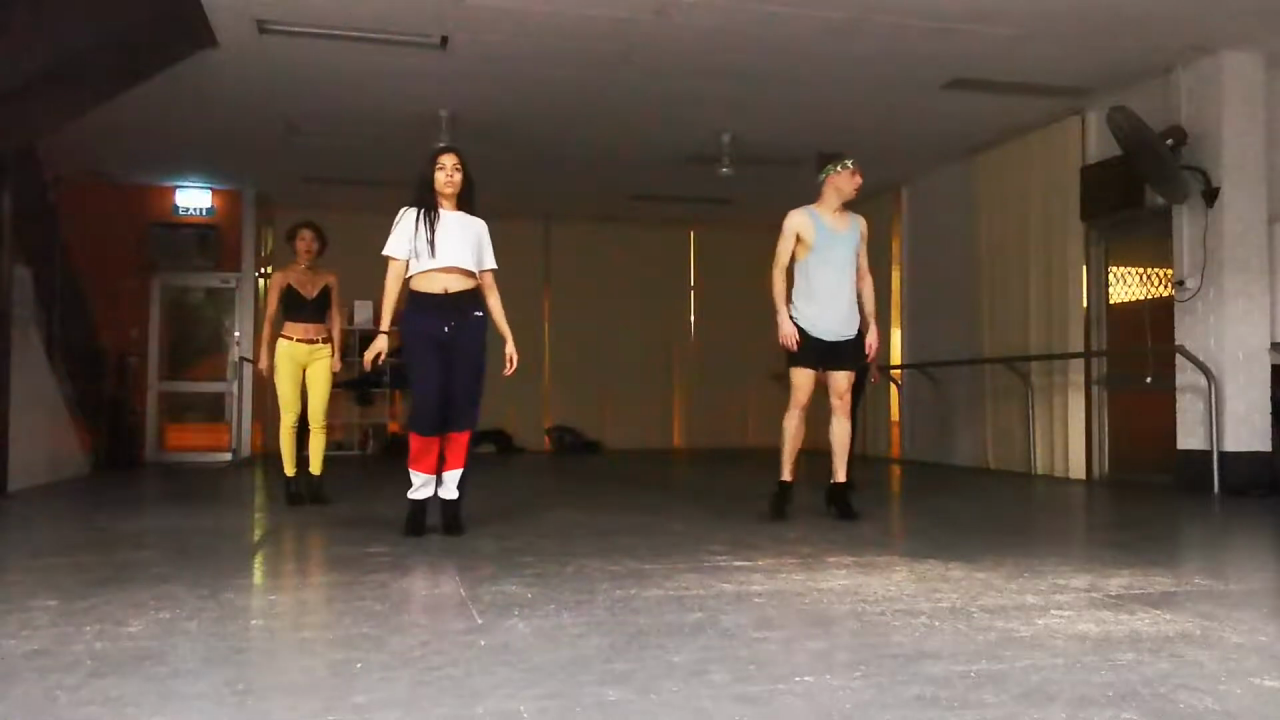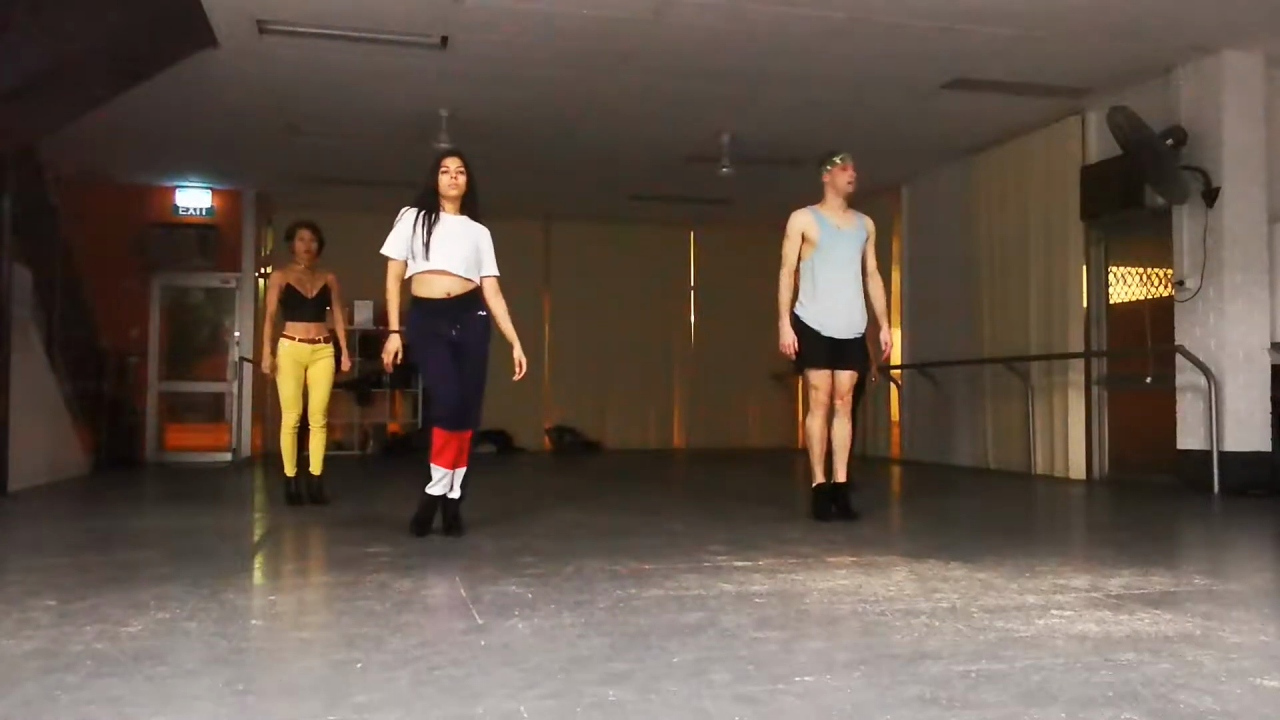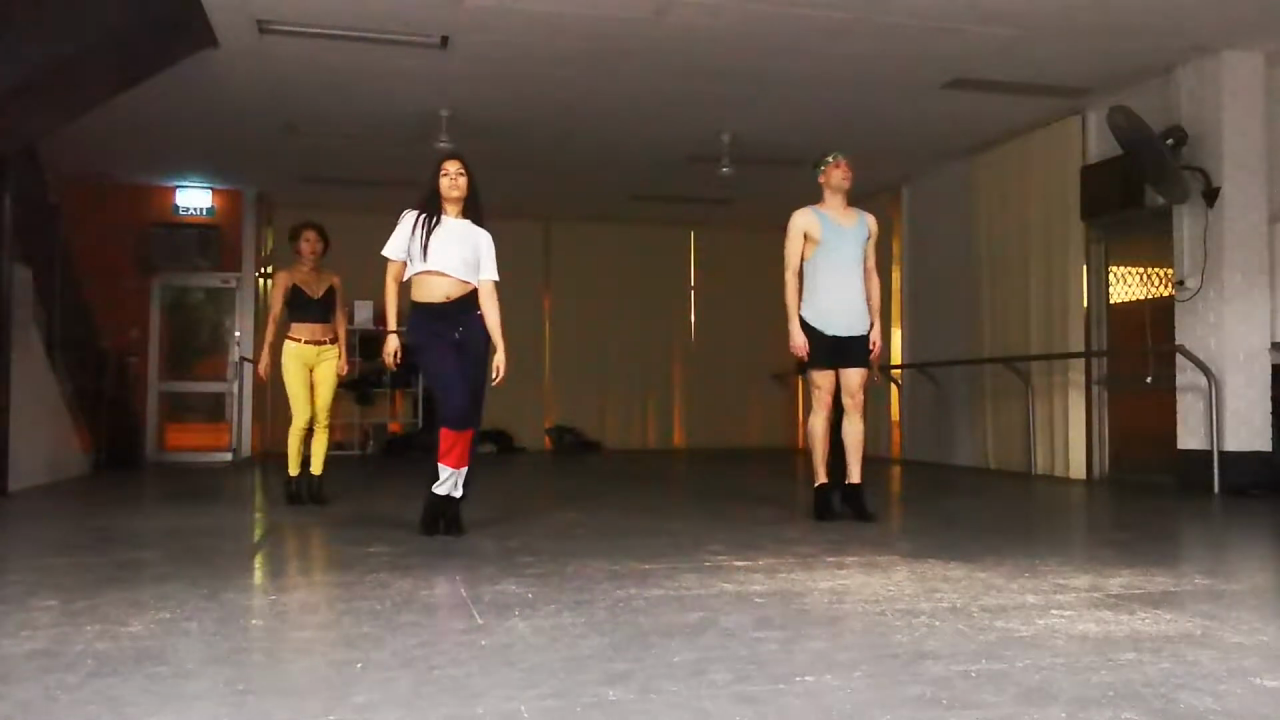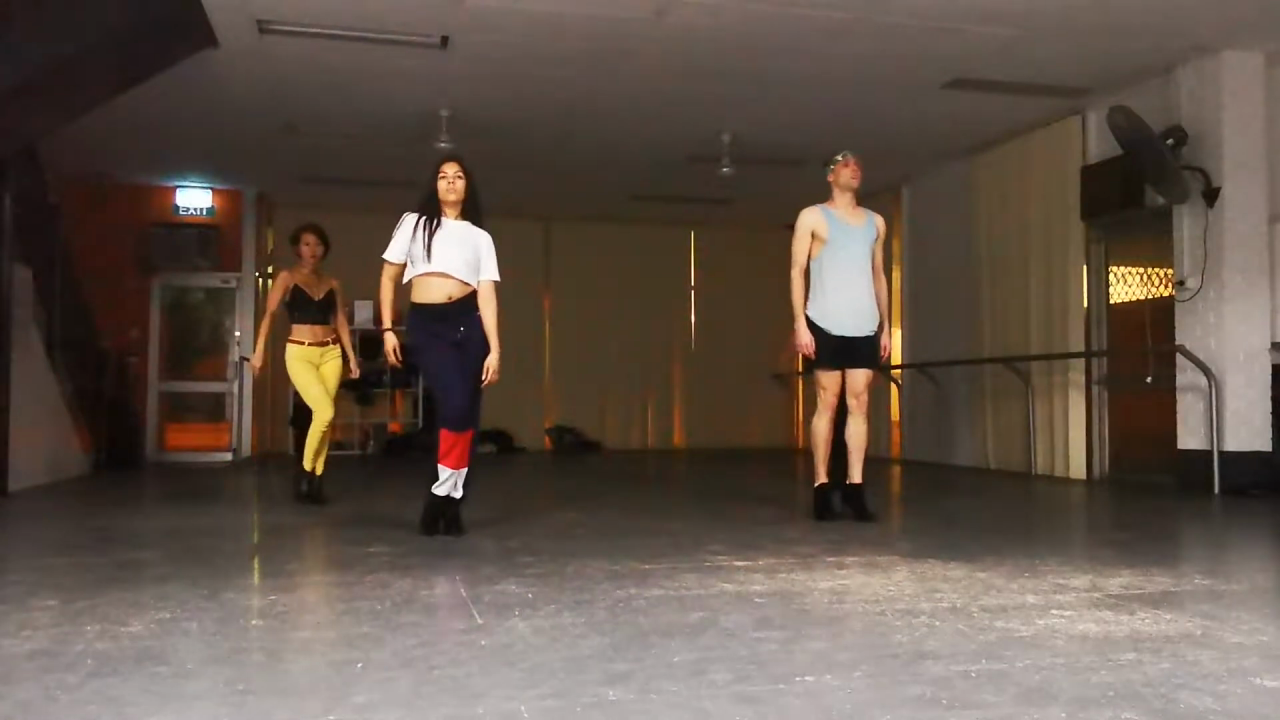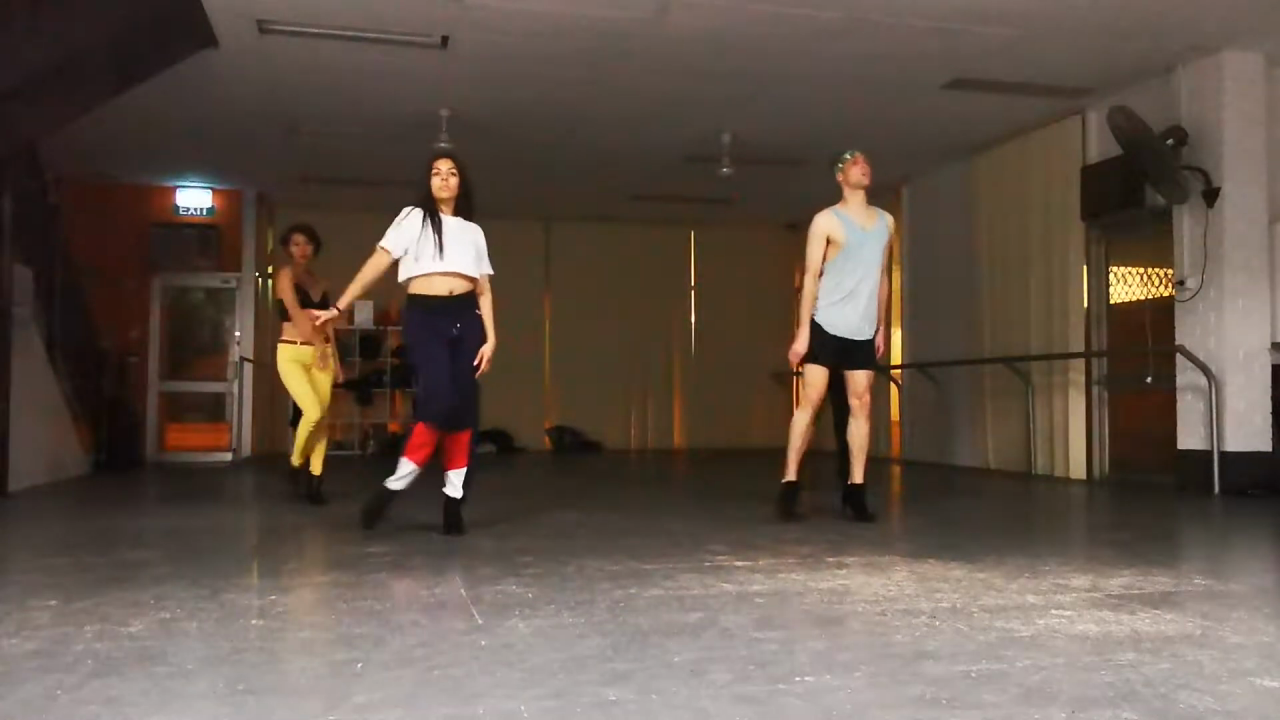
dt=0.4s
person 1, frame 1
left shoulder: (477, 226)
right shoulder: (411, 217)
left elbow: (489, 285)
right elbow: (395, 275)
left wrist: (508, 337)
right wrist: (383, 331)
left hip: (467, 317)
right hip: (422, 316)
left knee: (462, 408)
right knee: (426, 405)
left ankle: (450, 498)
right ankle: (419, 498)
person 1, frame 2
left shoulder: (479, 232)
right shoulder: (412, 218)
left elbow: (492, 291)
right elbow: (394, 276)
left wrist: (516, 343)
right wrist: (394, 331)
left hip: (470, 318)
right hip: (426, 319)
left knee: (467, 410)
right knee: (448, 402)
left ankle: (452, 499)
right ankle: (435, 490)
person 1, frame 3
left shoulder: (480, 236)
right shoulder: (414, 220)
left elbow: (488, 294)
right elbow: (392, 278)
left wrist: (500, 348)
right wrist: (391, 331)
left hip: (469, 321)
right hip: (426, 323)
left knee: (469, 412)
right knee: (455, 404)
left ankle: (452, 498)
right ankle: (441, 491)
person 1, frame 4
left shoulder: (480, 237)
right shoulder: (413, 223)
left elbow: (487, 295)
right elbow: (388, 277)
left wrist: (495, 349)
right wrist: (387, 329)
left hip: (468, 322)
right hip: (426, 325)
left knee: (467, 413)
right knee: (456, 405)
left ankle: (452, 499)
right ankle: (441, 492)
person 1, frame 5
left shoulder: (474, 231)
right shoulder: (414, 217)
left elbow: (484, 289)
right elbow: (378, 262)
left wrist: (491, 336)
right wrist: (340, 306)
left hip: (465, 319)
right hip: (425, 318)
left knee: (464, 410)
right knee: (438, 401)
left ankle: (452, 500)
right ankle: (394, 485)
person 2, frame 1
left shoulder: (858, 224)
right shoulder: (799, 219)
left elbow: (864, 276)
right elbow: (779, 269)
left wrist: (872, 325)
right wrist: (782, 316)
left hip: (846, 330)
right hip: (807, 326)
left knee: (842, 404)
right knee: (799, 401)
left ankle: (838, 487)
right ankle: (785, 482)
person 2, frame 2
left shoulder: (865, 224)
right shoulder: (802, 219)
left elbow: (872, 275)
right elbow: (787, 272)
left wrist: (884, 324)
right wrist: (784, 323)
left hip: (852, 328)
right hip: (814, 325)
left knee: (844, 404)
right knee: (819, 403)
left ankle: (840, 486)
right ankle: (819, 486)
person 2, frame 3
left shoulder: (867, 221)
right shoulder: (804, 219)
left elbow: (871, 274)
right elbow: (791, 273)
left wrist: (876, 322)
right wrist: (794, 325)
left hip: (856, 327)
right hip: (818, 325)
left knee: (854, 404)
right knee: (822, 403)
left ankle: (853, 486)
right ankle: (822, 486)
person 2, frame 4
left shoulder: (875, 222)
right shoulder: (812, 217)
left elbow: (878, 275)
right elbow: (797, 272)
left wrist: (885, 325)
right wrist: (800, 323)
left hip: (864, 327)
right hip: (825, 325)
left knee: (858, 404)
right knee: (827, 403)
left ankle: (854, 487)
right ankle: (822, 486)
person 2, frame 5
left shoulder: (886, 221)
right shoulder: (826, 220)
right elbow: (811, 277)
left wrist: (881, 326)
right wrist: (802, 332)
left hip: (863, 330)
right hip: (825, 324)
left knee: (861, 405)
right knee: (810, 400)
left ankle: (855, 490)
right ankle: (789, 483)
person 3, frame 1
left shoulder: (329, 279)
right shoulder: (281, 277)
left elbow: (335, 318)
right elbow: (270, 316)
left wrist: (337, 352)
right wrist: (264, 351)
left hip: (321, 351)
right hip: (288, 348)
left knee: (318, 418)
right knee: (290, 417)
left ankle: (315, 480)
right ankle: (291, 480)
person 3, frame 2
left shoulder: (329, 279)
right shoulder: (279, 276)
left elbow: (337, 316)
right elbow: (270, 316)
left wrist: (344, 350)
right wrist: (267, 351)
left hip: (323, 350)
right hip: (290, 348)
left knee: (318, 418)
right knee: (291, 417)
left ankle: (315, 481)
right ankle: (291, 481)
person 3, frame 3
left shoulder: (333, 280)
right shoulder: (285, 277)
left elbow: (339, 319)
right elbow: (274, 316)
left wrist: (343, 354)
right wrist: (265, 353)
left hip: (328, 352)
right hip: (296, 350)
left knee: (323, 419)
right knee: (302, 416)
left ankle: (315, 481)
right ankle: (293, 480)
person 3, frame 4
left shoulder: (332, 283)
right shoulder: (287, 277)
left elbow: (340, 321)
right elbow: (269, 313)
left wrist: (351, 356)
right wrist: (259, 349)
left hip: (331, 353)
right hip: (300, 353)
left knee: (325, 417)
right knee: (325, 412)
left ankle: (316, 481)
right ankle: (304, 470)
person 3, frame 5
left shoulder: (319, 282)
right shoulder: (286, 274)
right elbow: (295, 311)
left wrist: (335, 360)
right wrist: (317, 346)
left hip: (321, 353)
right hip: (291, 353)
left knee: (321, 418)
right knee: (313, 412)
left ankle: (315, 481)
right ankle: (295, 466)
